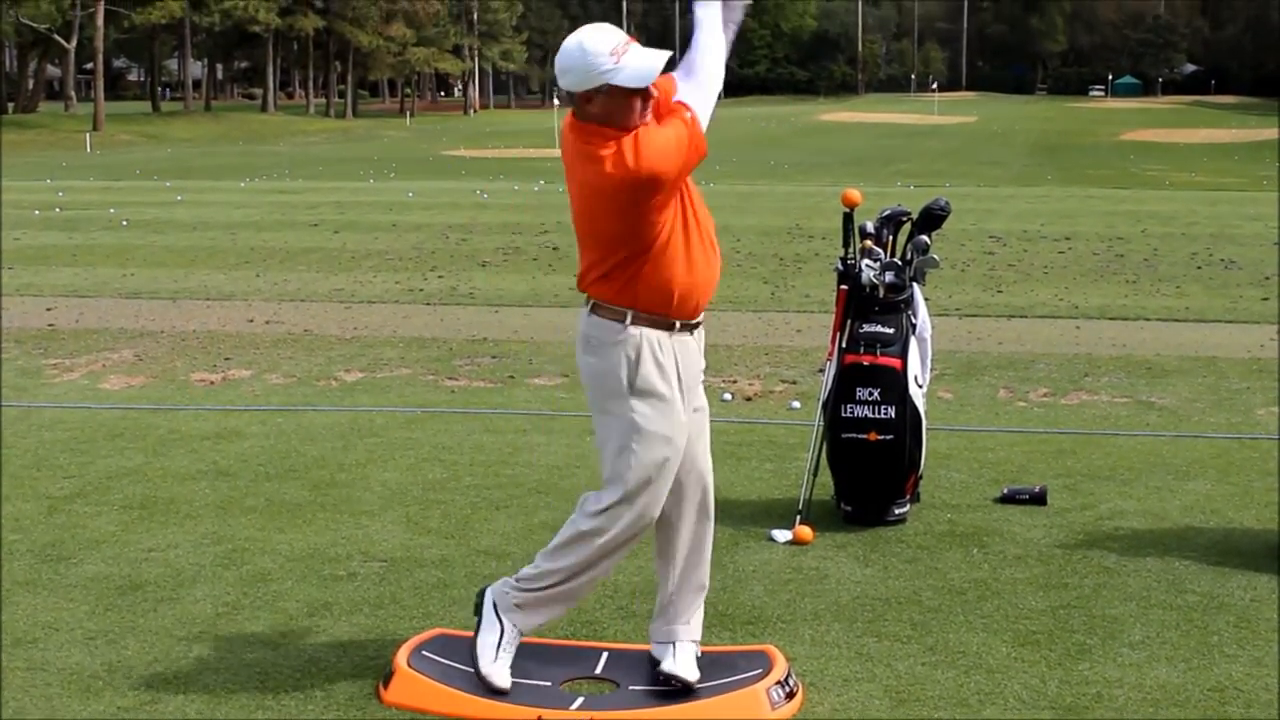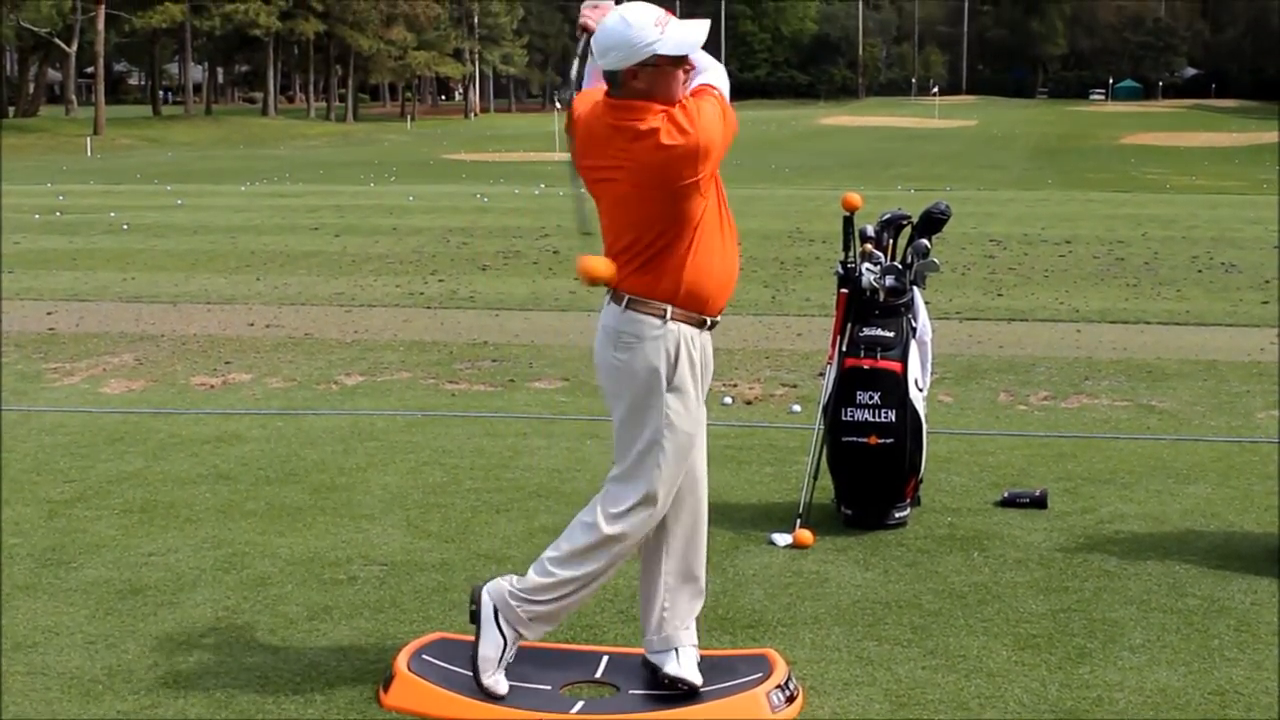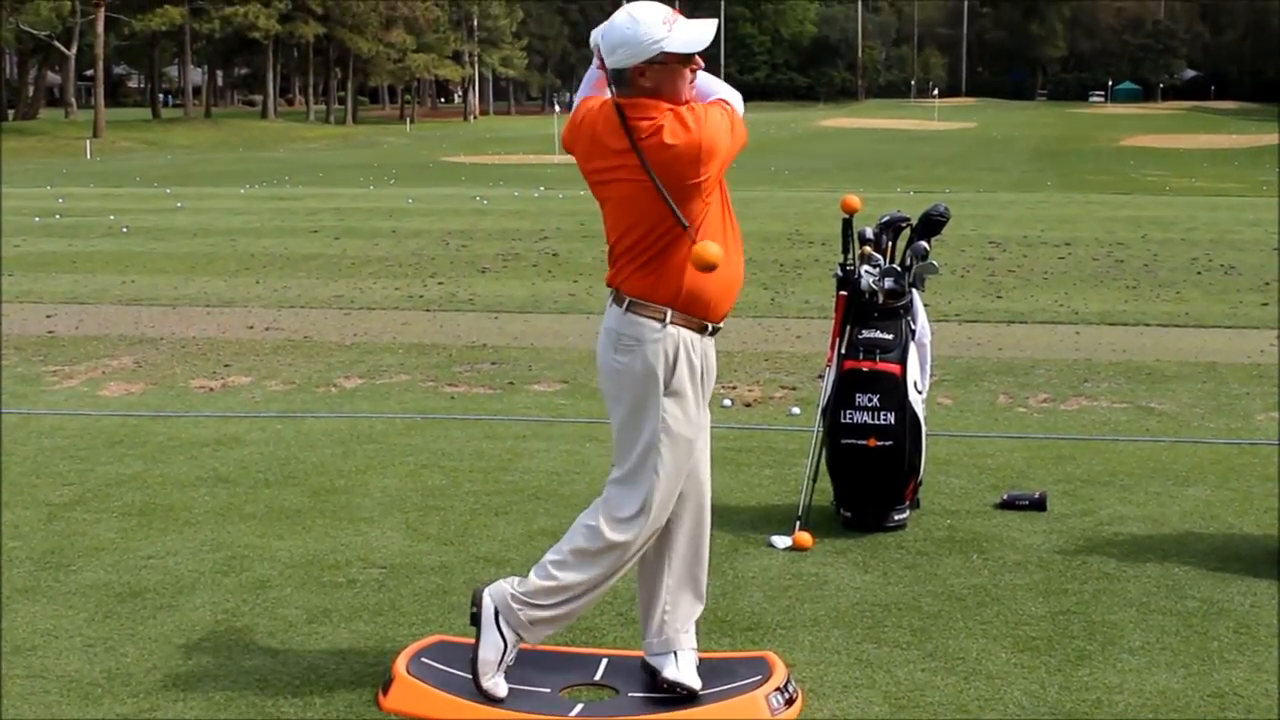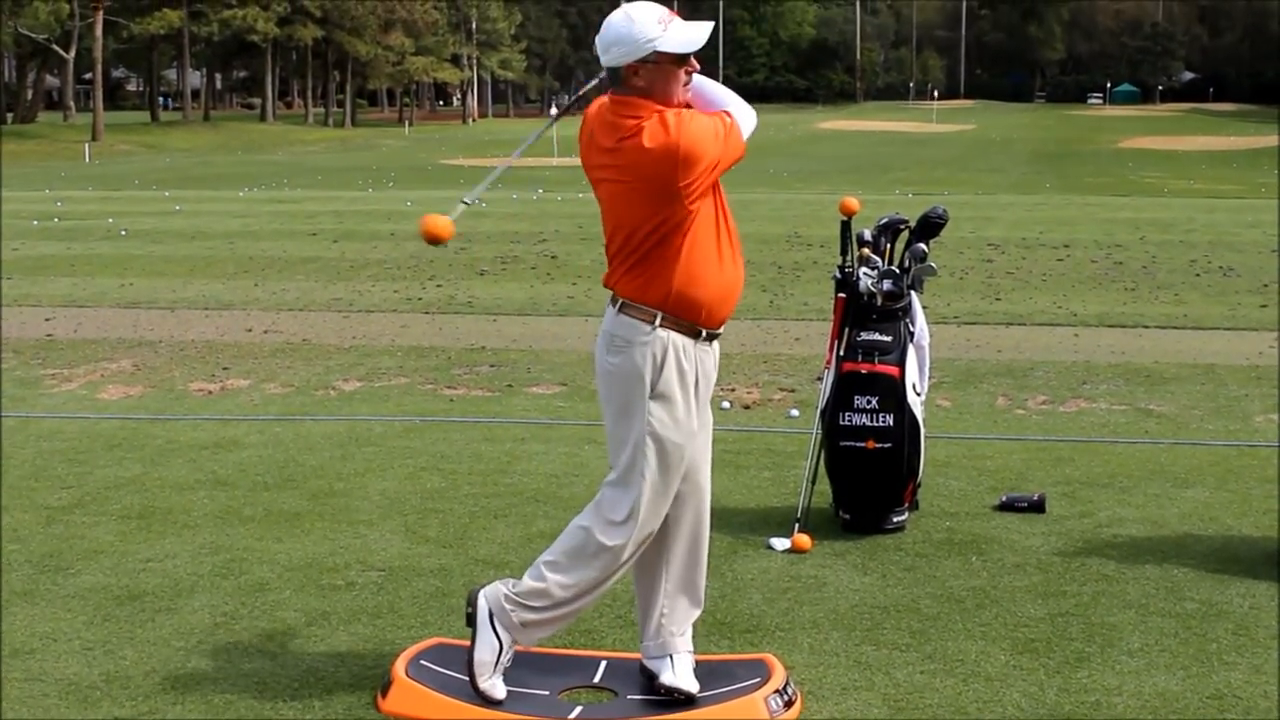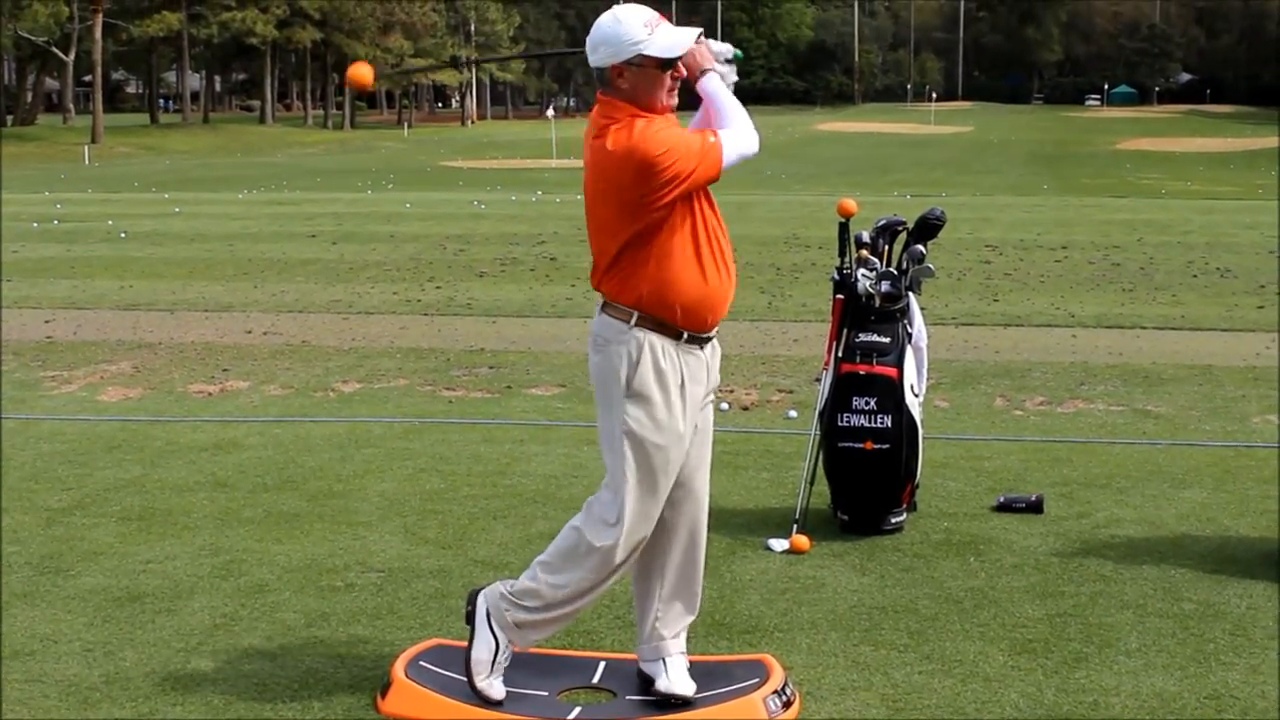
dt=0.2s
person 1, frame 1
left shoulder: (599, 116)
right shoulder: (633, 167)
left elbow: (680, 84)
right elbow: (705, 80)
left hip: (673, 335)
right hip: (634, 346)
left knee: (689, 486)
right knee: (633, 494)
left ankle: (676, 636)
right ankle: (511, 604)
person 1, frame 2
left shoulder: (592, 117)
right shoulder: (687, 138)
right elbow: (714, 76)
left hip: (660, 332)
right hip: (658, 340)
left knee: (682, 492)
right knee: (638, 498)
left ankle: (671, 638)
right ankle: (511, 607)
person 1, frame 3
left shoulder: (595, 124)
right shoulder: (691, 137)
right elbow: (732, 102)
left wrist: (603, 60)
right wrist: (689, 82)
left hip: (667, 337)
right hip: (661, 344)
left knee: (684, 497)
right knee: (640, 503)
left ankle: (670, 642)
right ankle: (513, 610)
person 1, frame 4
left shoulder: (605, 118)
right shoulder: (673, 140)
right elbow: (743, 119)
left wrist: (678, 77)
right wrist: (691, 80)
left hip: (682, 343)
right hip: (657, 348)
left knee: (685, 503)
right knee: (635, 508)
left ankle: (668, 646)
right ankle: (508, 611)
person 1, frame 5
left shoulder: (635, 120)
right shoulder: (636, 145)
left elbow: (714, 144)
right elbow: (742, 145)
left wrist: (709, 81)
right wrist: (713, 78)
left hip: (693, 346)
right hip: (646, 353)
left knee: (683, 510)
right knee: (627, 514)
left ankle: (661, 649)
right ankle: (506, 614)
